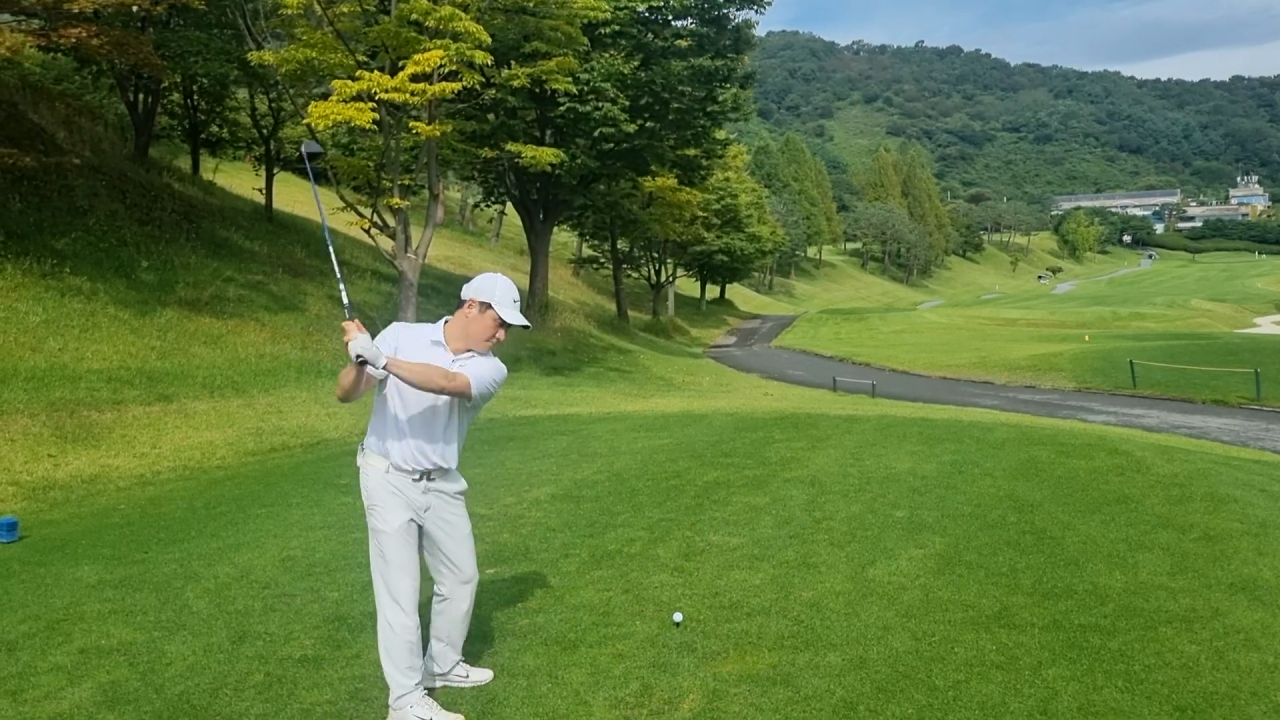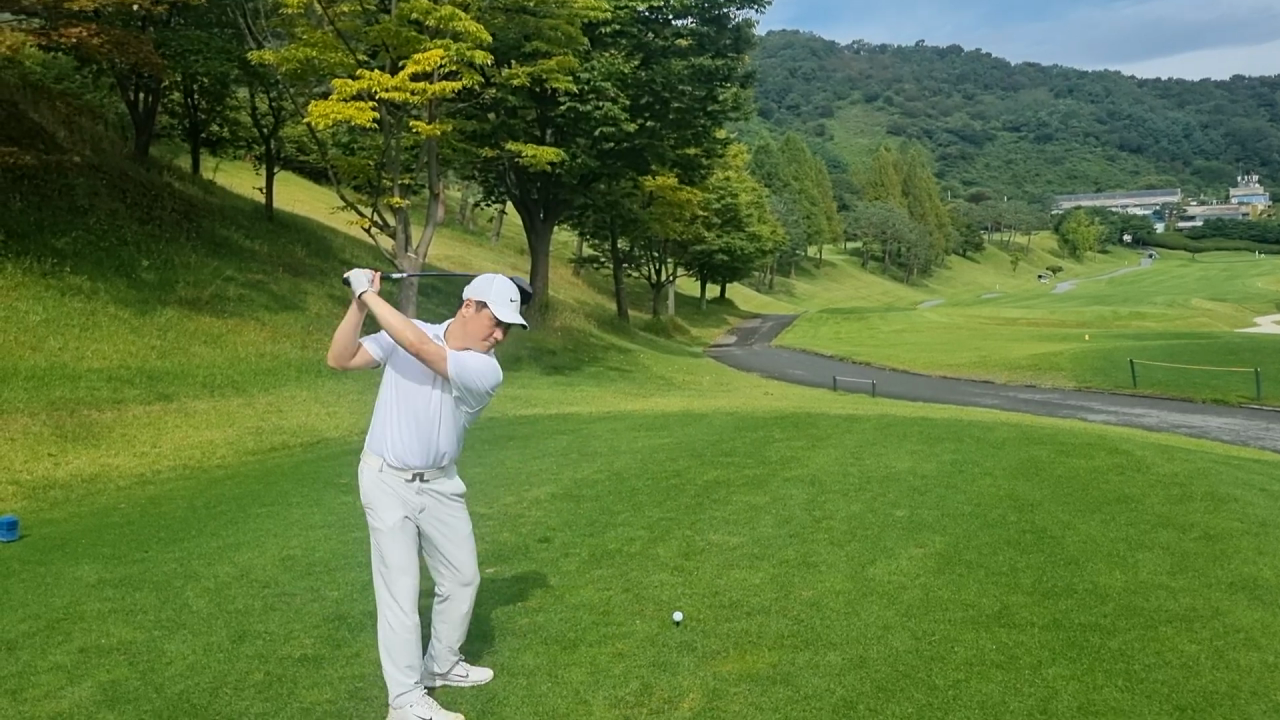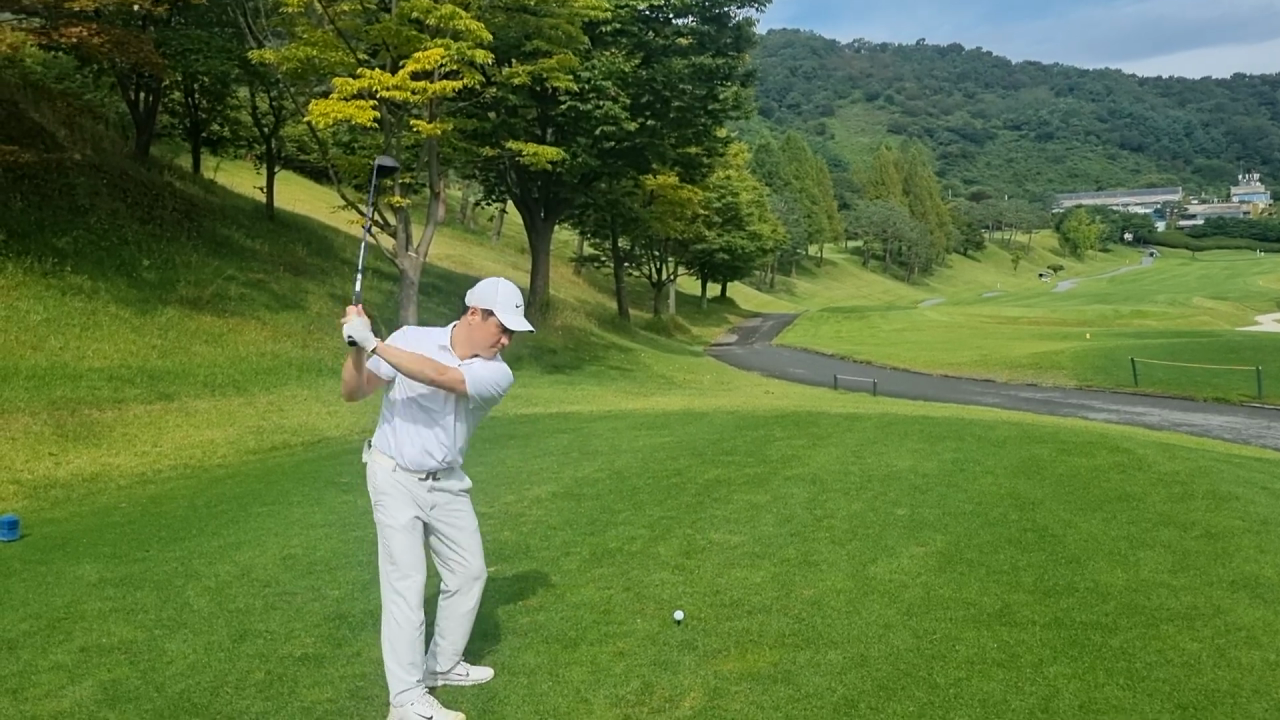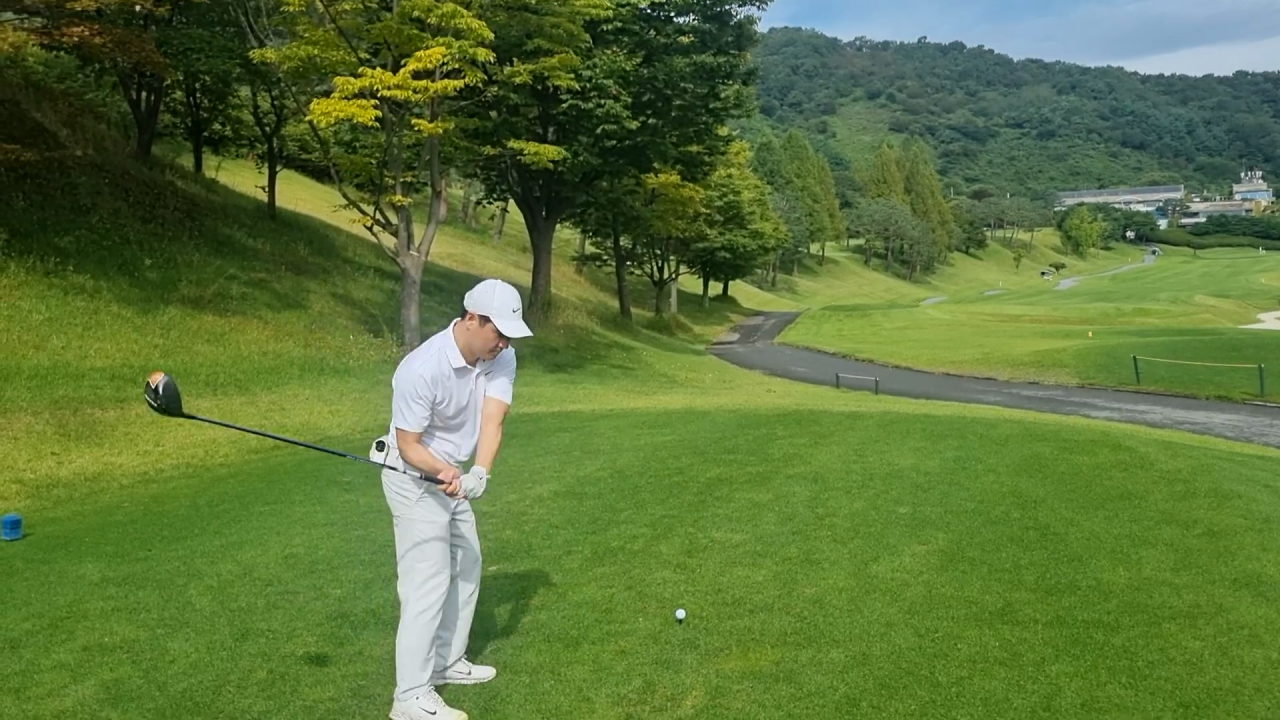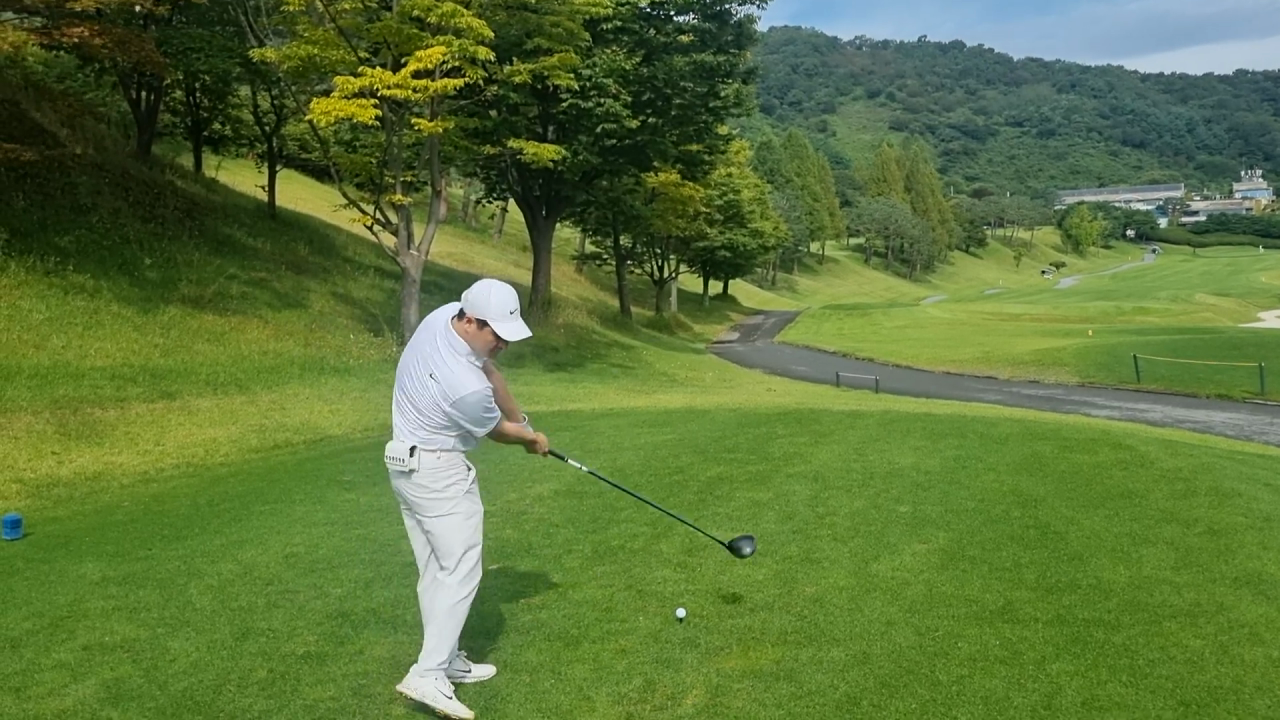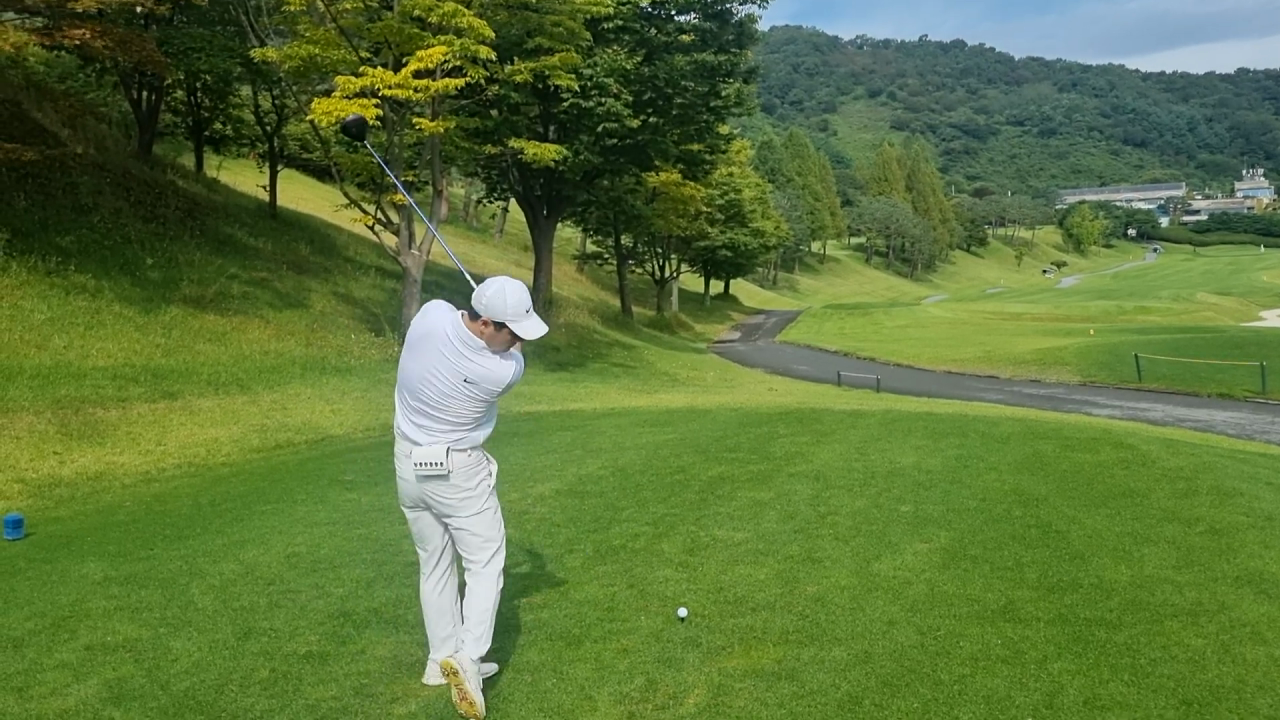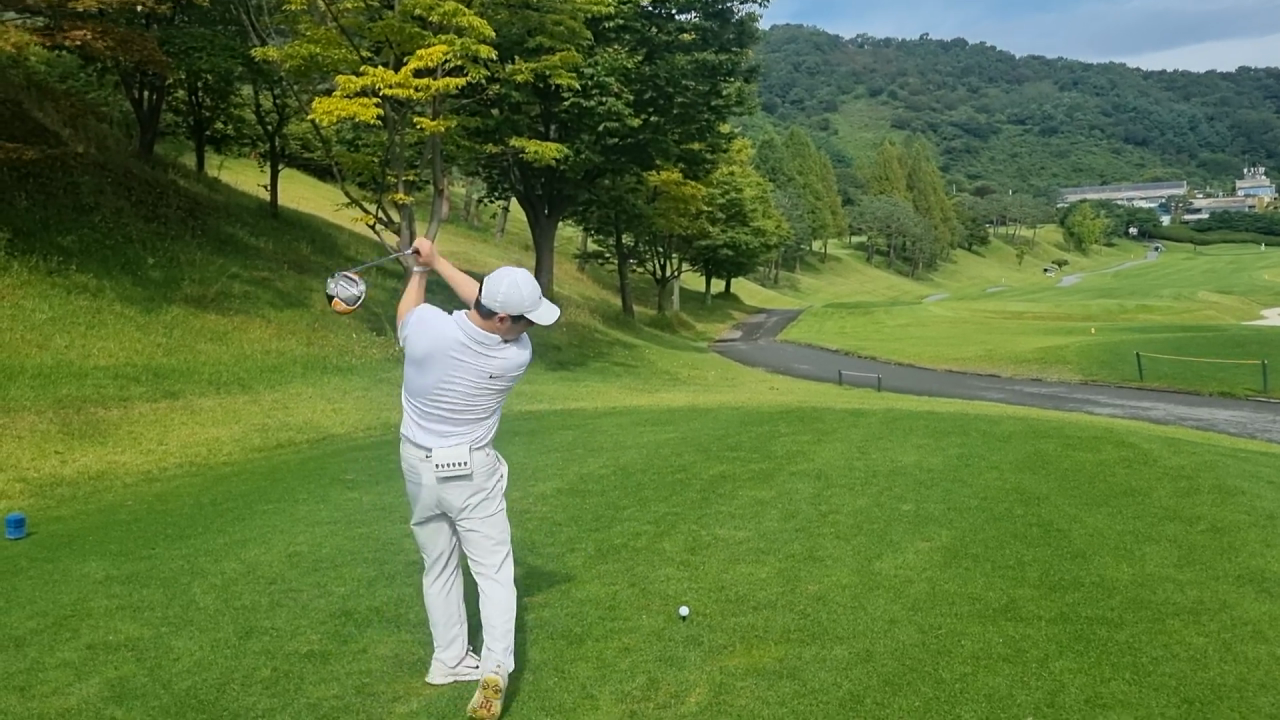
dt=0.2s
person 1, frame 1
left shoulder: (490, 370)
right shoulder: (404, 334)
left elbow: (443, 381)
right elbow: (346, 393)
left wrist: (380, 360)
right wrist: (358, 357)
left hip: (442, 484)
right hip: (388, 480)
left knee: (461, 579)
right knee: (399, 592)
left ankle: (441, 665)
person 1, frame 2
left shoulder: (486, 372)
right shoulder: (414, 329)
left elbow: (420, 349)
right elbow: (339, 360)
left wrist: (371, 297)
right wrist: (358, 303)
left hip: (439, 484)
right hip: (386, 480)
left knee: (461, 579)
right knee: (399, 591)
left ankle: (440, 665)
person 1, frame 3
left shoulder: (496, 375)
right shoulder: (411, 338)
left elbow: (436, 375)
right elbow: (353, 391)
left wrist: (373, 343)
right wrist: (356, 347)
left hip: (448, 484)
right hip: (395, 479)
left knee: (467, 574)
right knee: (405, 588)
left ankle: (442, 663)
person 1, frame 4
left shoulder: (502, 357)
right shoulder: (422, 370)
left elbow: (493, 418)
right elbow: (407, 446)
left wrist: (478, 470)
right wrist: (446, 473)
left hip: (452, 478)
right hip: (415, 479)
left knee: (464, 570)
right knee: (426, 583)
left ankle: (443, 662)
person 1, frame 5
left shoulder: (446, 313)
right shoulder: (464, 388)
left elbow: (485, 372)
right elbow: (495, 431)
left wrist: (522, 421)
right wrist: (531, 439)
left hip: (408, 463)
right hip: (438, 471)
left knee: (436, 567)
right knee: (460, 569)
left ankle: (444, 663)
right ankle: (427, 675)
person 1, frame 6
left shoulder: (432, 314)
right shoulder: (503, 371)
right wrist: (504, 335)
left hip: (409, 464)
right hip: (459, 472)
left knee: (434, 565)
right knee: (485, 565)
left ankle: (443, 658)
right ankle: (464, 656)
person 1, frame 7
left shoulder: (425, 326)
right shoulder: (517, 356)
left elbow: (406, 314)
right elbow: (480, 301)
left wrist: (421, 267)
right wrist: (439, 261)
left hip: (420, 467)
right hip: (474, 472)
left knee: (440, 566)
right knee: (495, 570)
left ankle: (451, 658)
right ankle: (494, 666)
